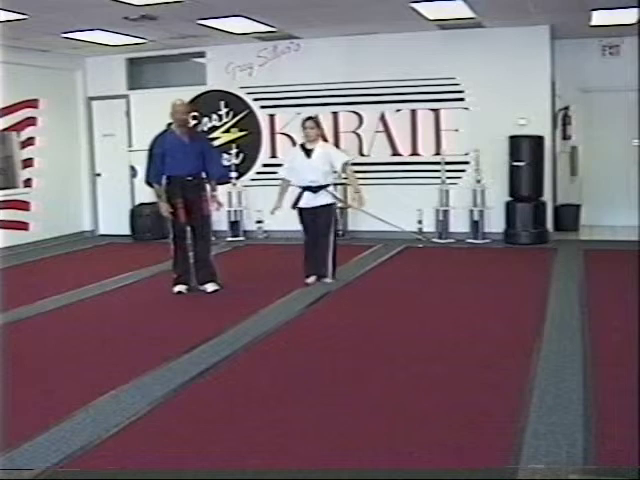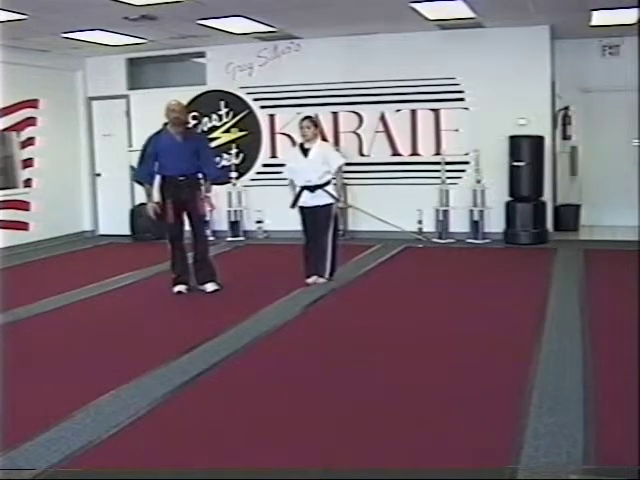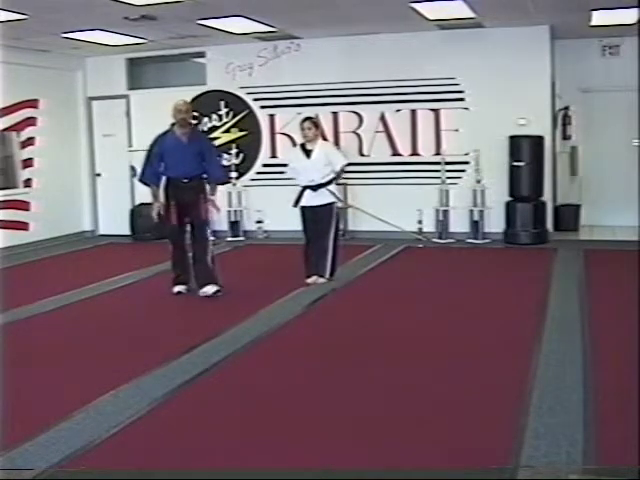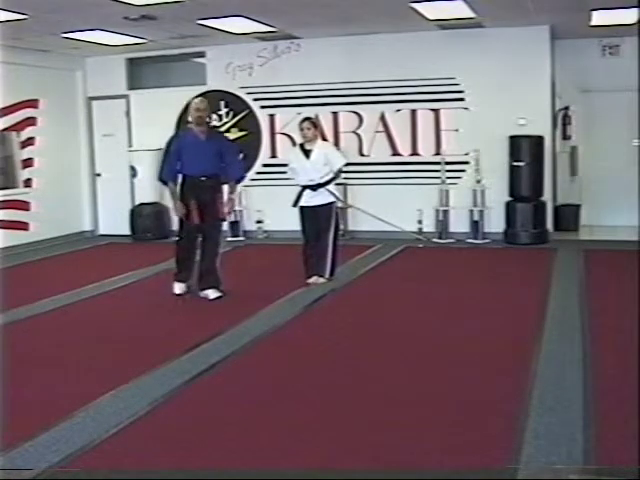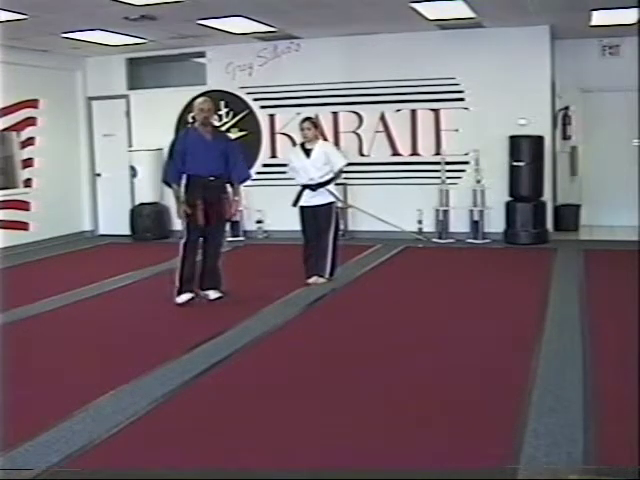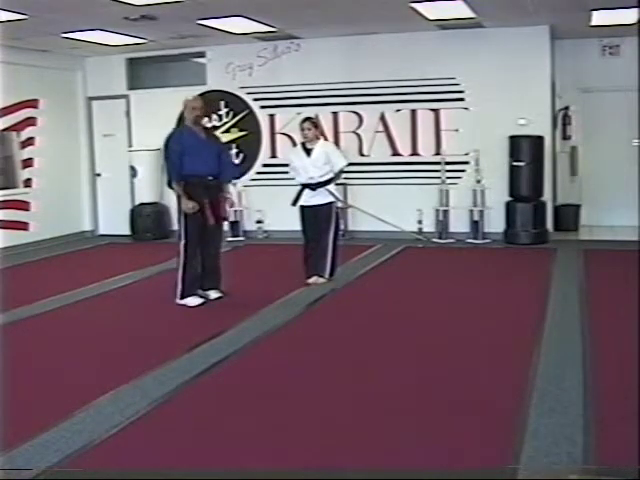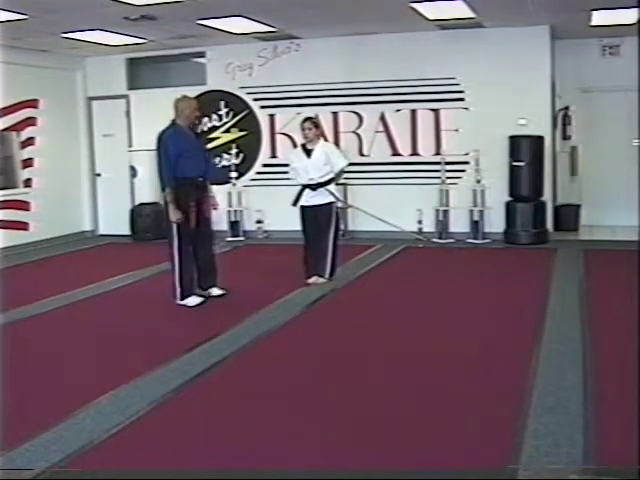
dt=0.5s
person 1, frame 1
left shoulder: (199, 139)
right shoulder: (162, 140)
left elbow: (211, 167)
right elbow: (155, 174)
left wrist: (213, 193)
right wrist: (161, 200)
left hip: (197, 187)
right hip: (175, 189)
left knee: (202, 234)
right knee: (179, 236)
left ankle: (206, 279)
right ankle: (181, 280)
person 1, frame 2
left shoulder: (196, 139)
right shoulder: (157, 140)
left elbow: (207, 167)
right elbow: (147, 171)
left wrist: (207, 194)
right wrist: (150, 200)
left hip: (192, 186)
right hip: (170, 188)
left knee: (200, 233)
right knee: (175, 236)
left ankle: (206, 279)
right ankle: (180, 280)
person 1, frame 3
left shoulder: (201, 140)
right shoulder: (163, 141)
left elbow: (213, 169)
right elbow: (153, 172)
left wrist: (211, 196)
right wrist: (156, 200)
left hip: (196, 190)
right hip: (173, 191)
left knee: (201, 236)
right knee: (176, 238)
left ankle: (207, 282)
right ankle: (181, 280)
person 1, frame 4
left shoulder: (219, 139)
right shoulder: (180, 139)
left elbow: (231, 168)
right elbow: (170, 171)
left wrist: (231, 195)
right wrist: (175, 199)
left hip: (213, 189)
right hip: (190, 189)
left knee: (212, 239)
right knee: (187, 237)
left ankle: (208, 285)
right ankle: (181, 279)
person 1, frame 5
left shoulder: (223, 139)
right shoulder: (184, 138)
left elbow: (235, 169)
right elbow: (175, 172)
left wrist: (235, 197)
right wrist: (179, 201)
left hip: (219, 191)
right hip: (195, 190)
left knee: (214, 241)
right knee: (191, 240)
left ankle: (209, 286)
right ankle: (184, 289)
person 1, frame 6
left shoulder: (210, 137)
right shoulder: (177, 137)
left elbow: (223, 166)
right elbow: (174, 172)
left wrist: (224, 192)
right wrist: (183, 198)
left hip: (213, 191)
right hip: (192, 191)
left knee: (212, 242)
right knee: (190, 243)
left ankle: (209, 286)
right ankle: (185, 293)
person 1, frame 7
left shoulder: (193, 136)
right shoulder: (169, 136)
right elbow: (167, 174)
left wrist: (208, 194)
right wrist: (171, 205)
left hip: (198, 191)
right hip: (181, 193)
left knee: (204, 240)
right knee: (181, 244)
left ankle: (207, 284)
right ankle: (184, 293)
person 2, frame 1
left shoulder: (328, 149)
right shoulder: (295, 152)
left elbow: (347, 169)
right elbow: (286, 178)
left wrist: (356, 191)
right wrist: (279, 201)
left hip: (324, 198)
right hip: (304, 199)
left knee: (325, 237)
right knee: (310, 237)
left ankle: (325, 273)
right ankle: (311, 272)
person 2, frame 2
left shoulder: (325, 148)
right shoulder: (295, 152)
left elbow: (337, 172)
right elbow: (291, 178)
left wrist: (339, 197)
right wrist: (295, 198)
left hip: (324, 198)
right hip: (305, 199)
left knee: (324, 236)
right knee: (310, 237)
left ankle: (324, 272)
right ankle: (312, 272)
person 2, frame 3
left shoulder: (327, 148)
right shoulder: (296, 152)
left elbow: (340, 170)
right elbow: (294, 175)
left wrist: (327, 184)
right wrist: (306, 186)
left hip: (325, 196)
right hip: (307, 198)
left knee: (326, 236)
right knee: (310, 236)
left ankle: (323, 272)
right ankle: (312, 272)
person 2, frame 4
left shoulder: (326, 148)
right shoulder: (295, 152)
left elbow: (338, 169)
left wrist: (325, 182)
right wrist: (306, 183)
left hip: (325, 196)
right hip: (306, 198)
left knee: (326, 236)
right knee: (310, 237)
left ankle: (323, 272)
right ankle: (312, 272)
person 2, frame 5
left shoulder: (327, 147)
right shoulder: (296, 152)
left elbow: (338, 169)
left wrist: (327, 183)
right wrist: (306, 183)
left hip: (325, 196)
right hip: (306, 197)
left knee: (326, 235)
right knee: (310, 236)
left ankle: (323, 272)
right ankle: (312, 272)
person 2, frame 6
left shoulder: (327, 147)
right shoulder: (296, 152)
left elbow: (339, 169)
left wrist: (328, 182)
right wrist: (305, 183)
left hip: (325, 195)
right hip: (306, 197)
left knee: (325, 236)
right knee: (310, 236)
left ankle: (323, 272)
right ankle: (312, 272)
person 2, frame 7
left shoulder: (327, 148)
right shoulder: (297, 152)
left elbow: (340, 168)
right elbow: (295, 173)
left wrist: (329, 183)
right wrist: (306, 184)
left hip: (325, 196)
right hip: (307, 197)
left knee: (326, 236)
right knee: (310, 237)
left ankle: (323, 272)
right ankle: (312, 272)
